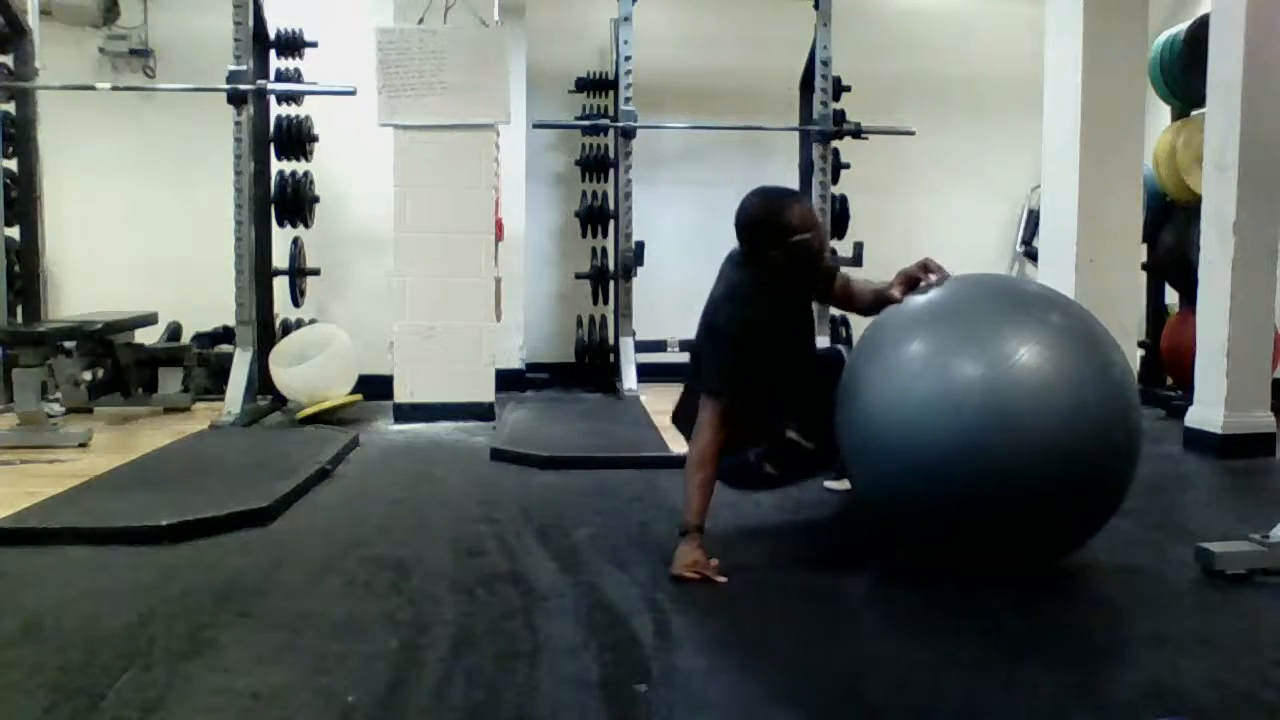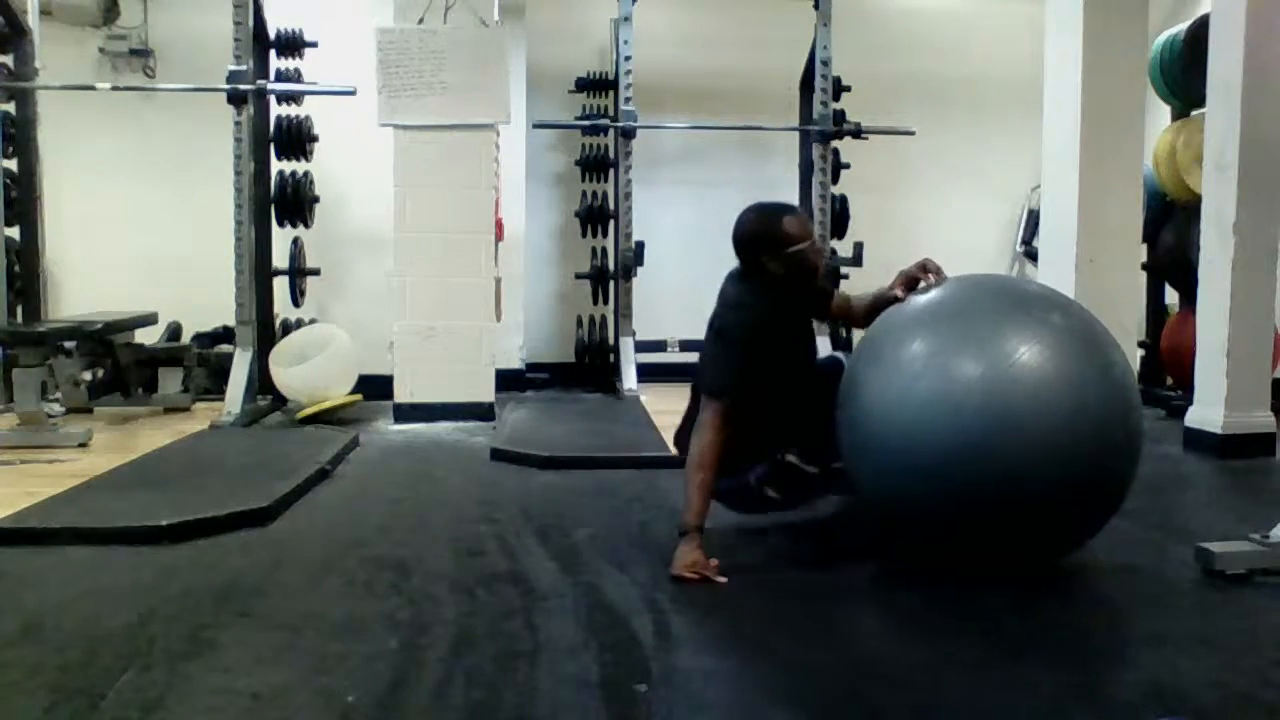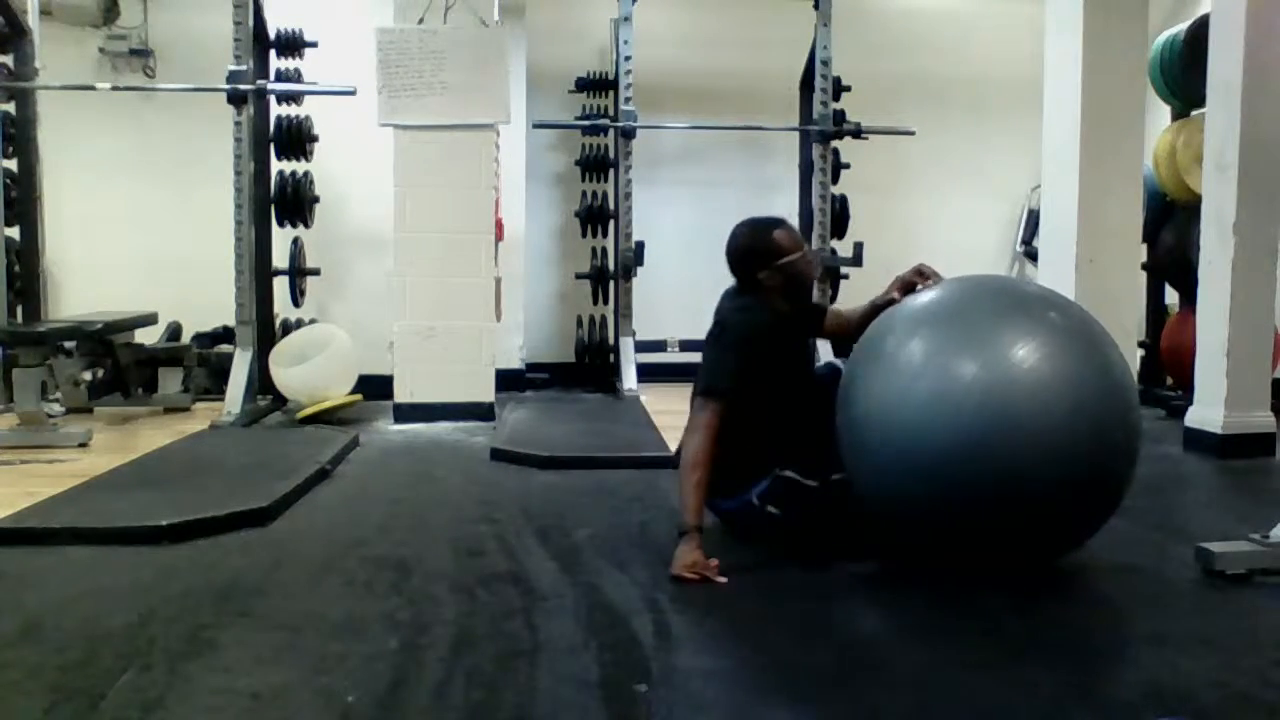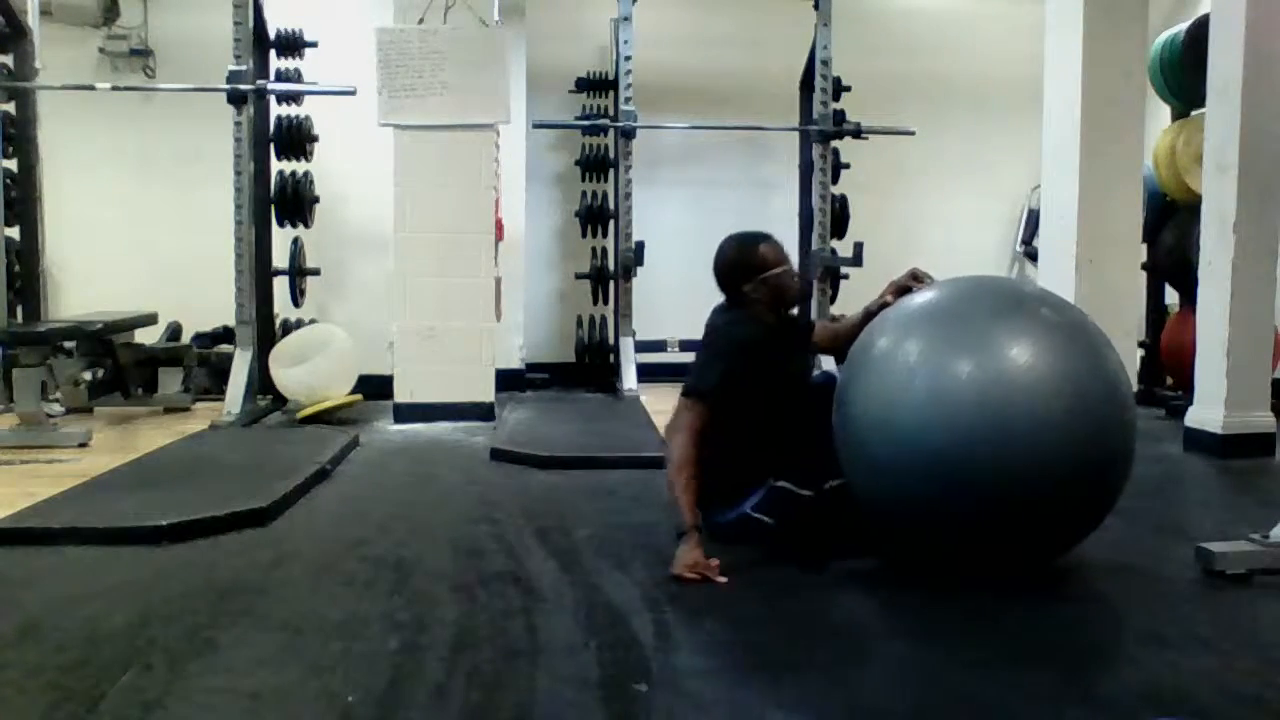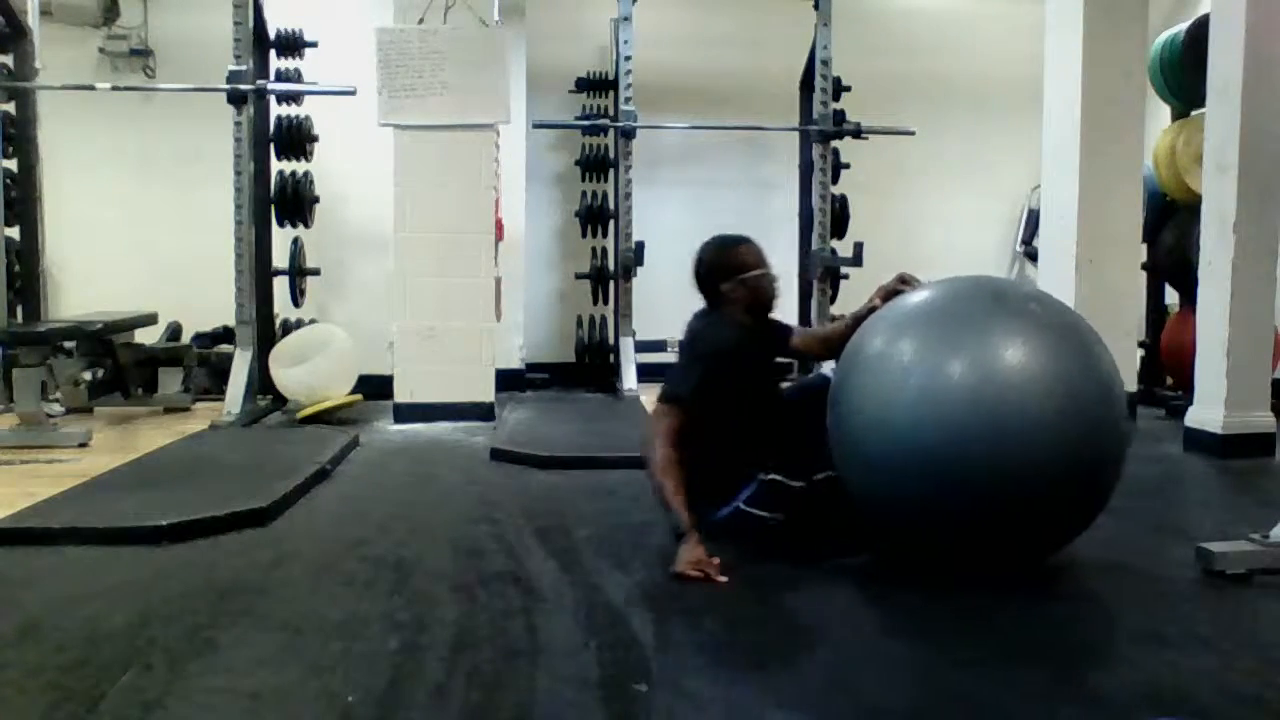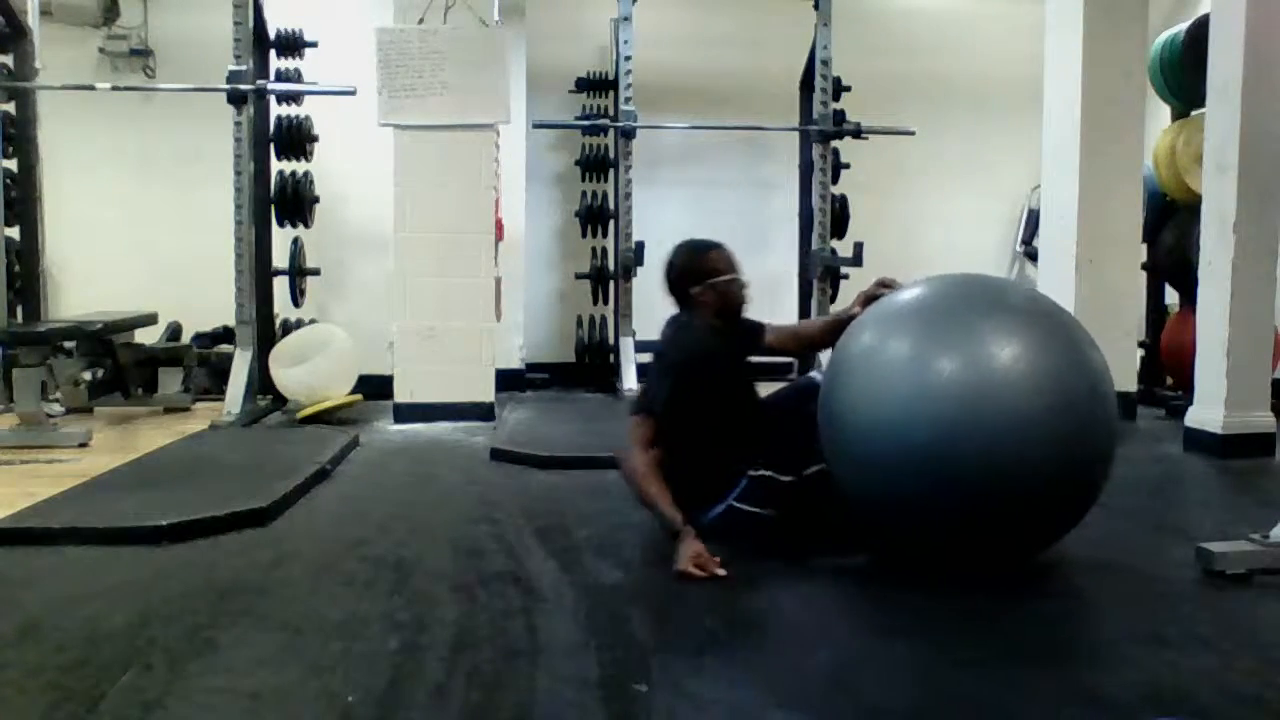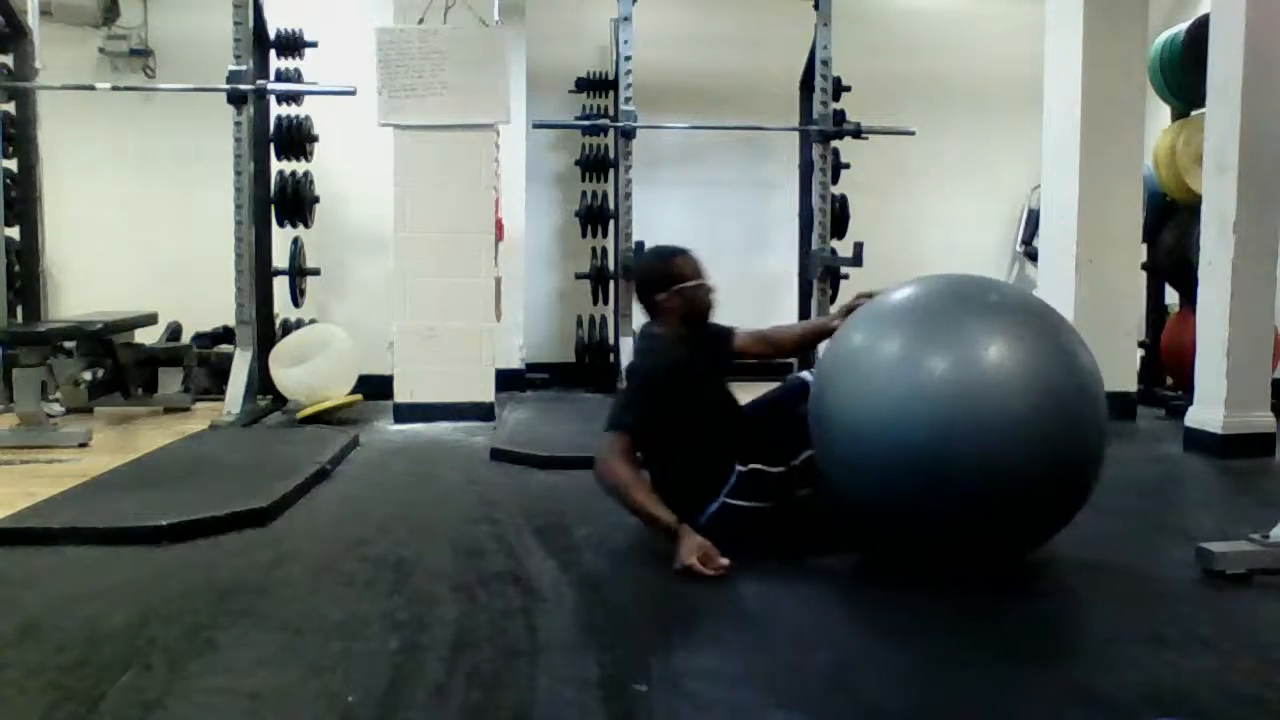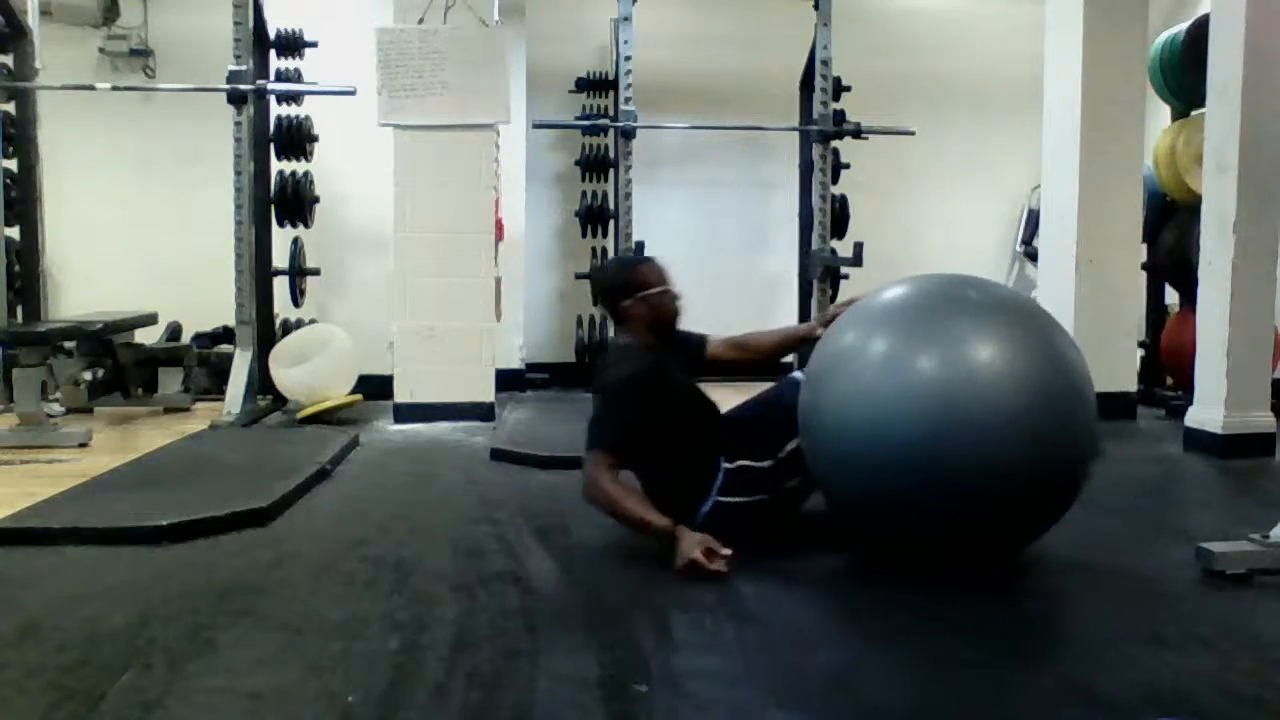
dt=0.1s
person 1, frame 1
left shoulder: (788, 268)
right shoulder: (741, 313)
left elbow: (848, 292)
right elbow: (711, 423)
left wrist: (887, 290)
right wrist: (692, 537)
right hip: (746, 446)
person 1, frame 2
left shoulder: (778, 290)
right shoulder: (744, 323)
left elbow: (851, 310)
right elbow: (708, 428)
left wrist: (890, 294)
right wrist: (691, 538)
right hip: (746, 468)
person 1, frame 3
left shoulder: (779, 303)
right shoulder: (743, 328)
left elbow: (845, 326)
right elbow: (703, 428)
left wrist: (886, 300)
right wrist: (690, 537)
right hip: (747, 490)
person 1, frame 4
left shoulder: (766, 320)
right shoulder: (736, 340)
left elbow: (837, 338)
right elbow: (682, 431)
left wrist: (881, 305)
right wrist: (689, 536)
right hip: (741, 503)
left knee: (840, 387)
person 1, frame 5
left shoulder: (744, 323)
right shoulder: (712, 344)
left elbow: (818, 343)
right elbow: (662, 437)
left wrist: (868, 311)
right wrist: (689, 536)
right hip: (733, 500)
left knee: (831, 388)
person 1, frame 6
left shoulder: (714, 327)
right shoulder: (684, 355)
left elbow: (793, 339)
right elbow: (635, 450)
left wrist: (853, 312)
right wrist: (684, 534)
right hip: (724, 506)
left knee: (822, 387)
person 1, frame 7
left shoulder: (685, 333)
right shoulder: (655, 366)
left elbow: (762, 343)
right elbow: (611, 464)
left wrist: (830, 324)
right wrist: (680, 533)
right hip: (719, 503)
left knee: (808, 388)
person 1, frame 8
left shoulder: (655, 342)
right shoulder: (627, 379)
left elbow: (734, 349)
right elbow: (597, 482)
left wrist: (810, 331)
right wrist: (676, 534)
right hip: (713, 501)
left knee: (804, 386)
